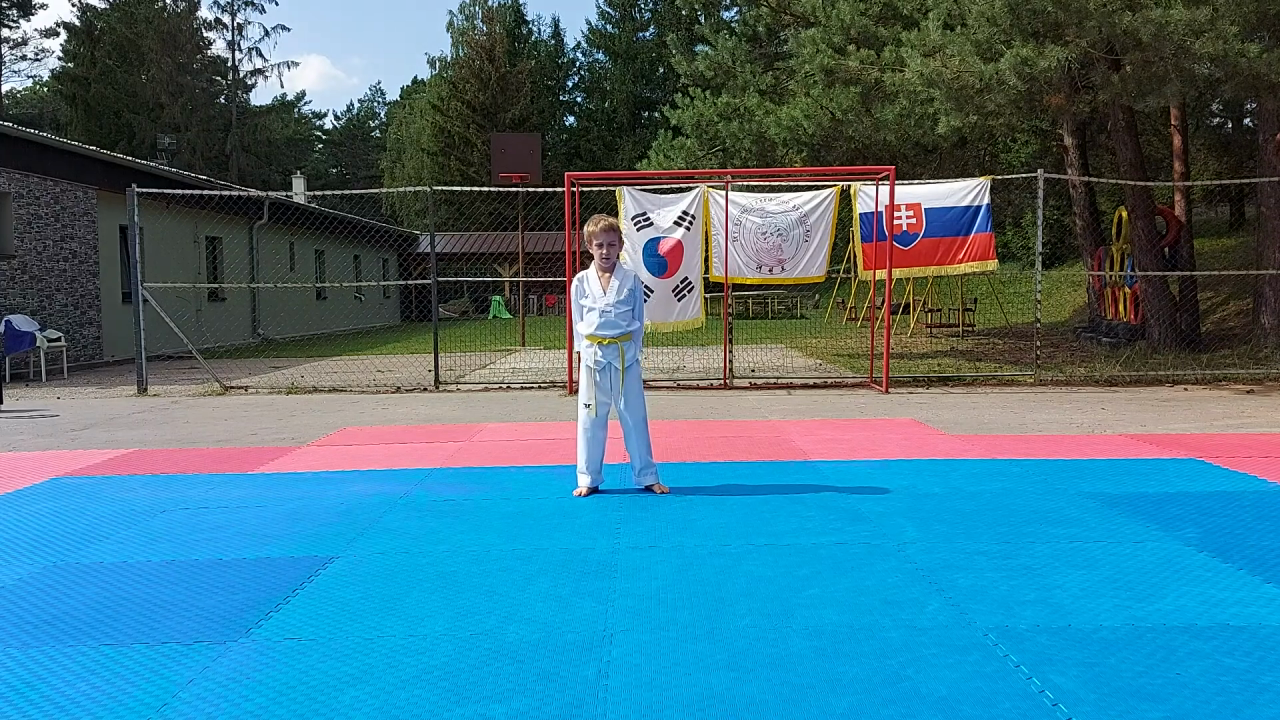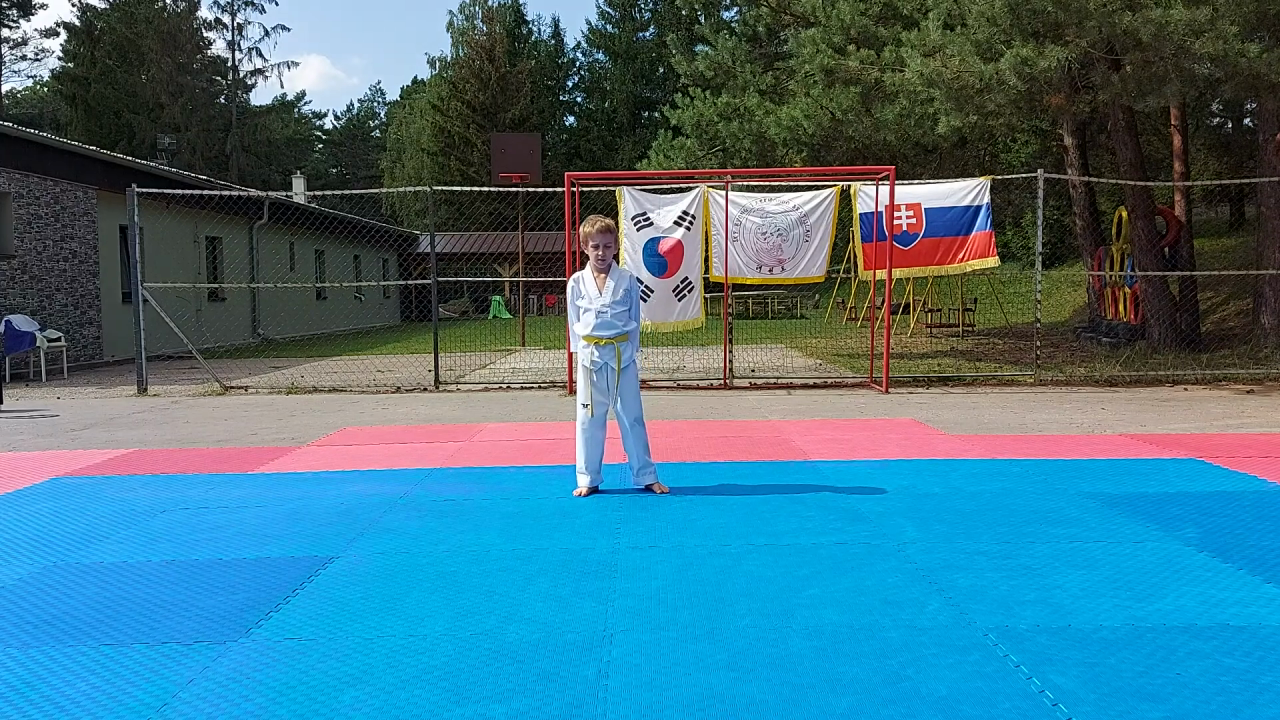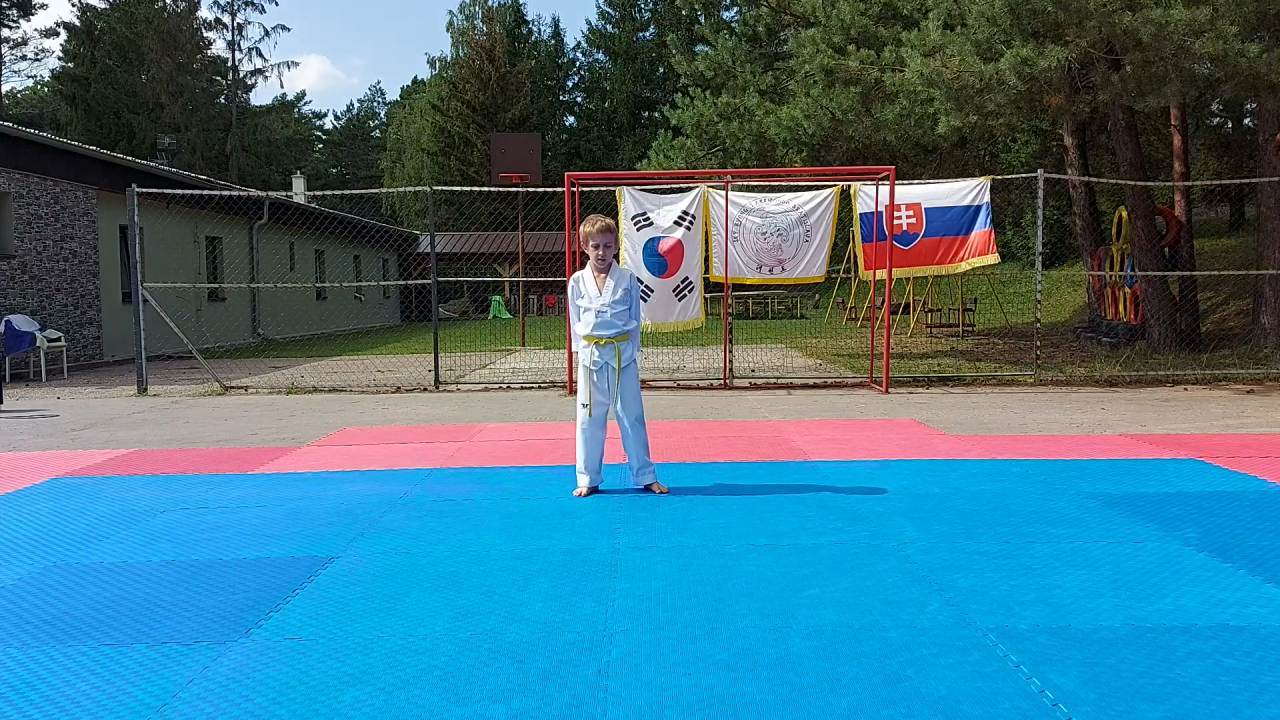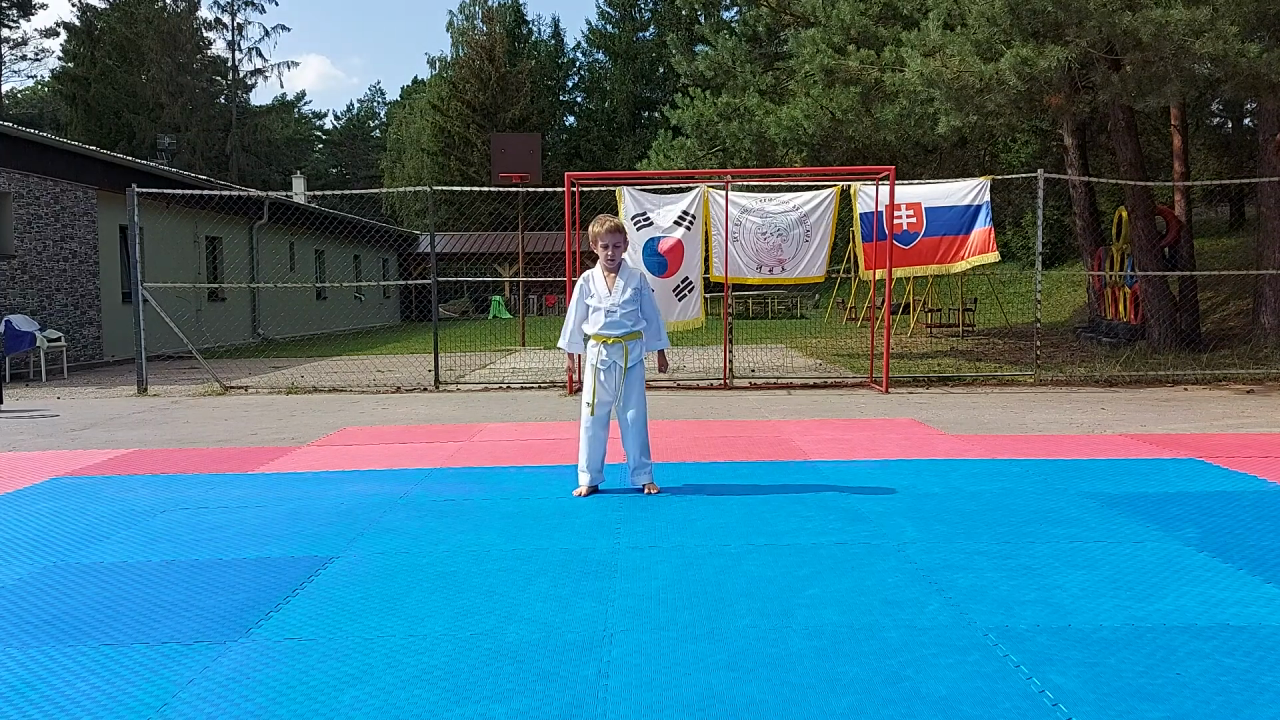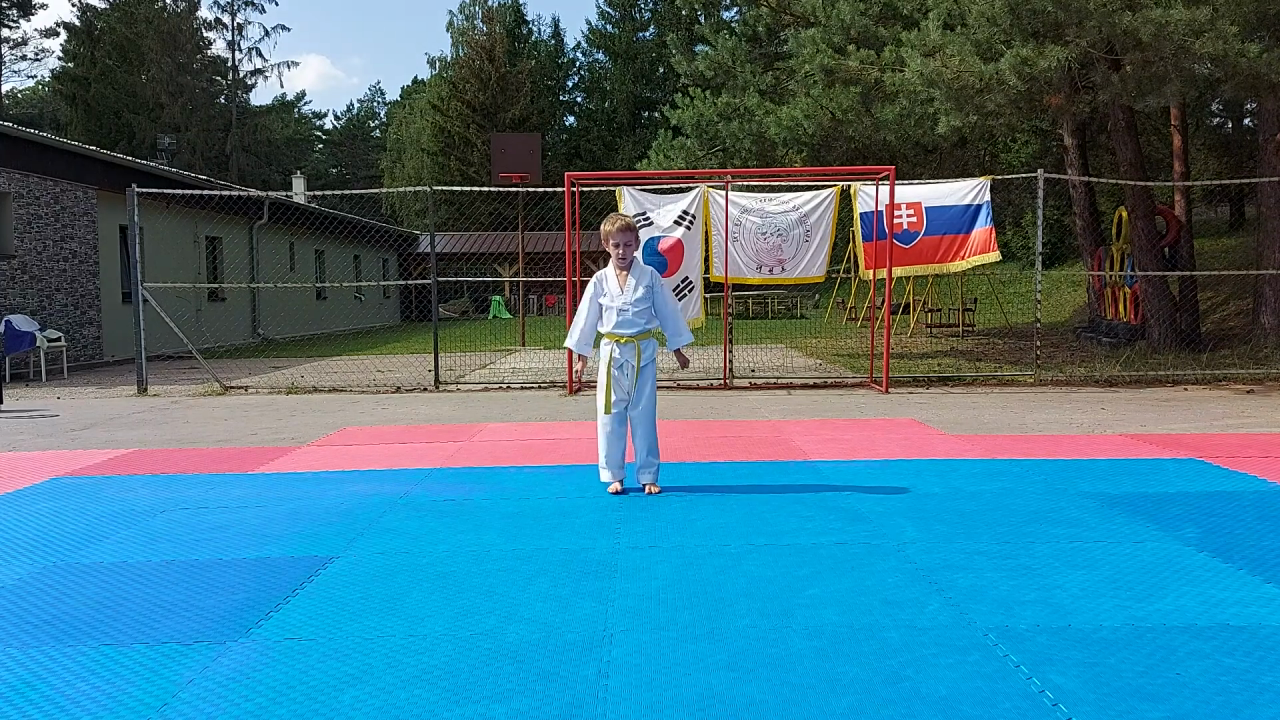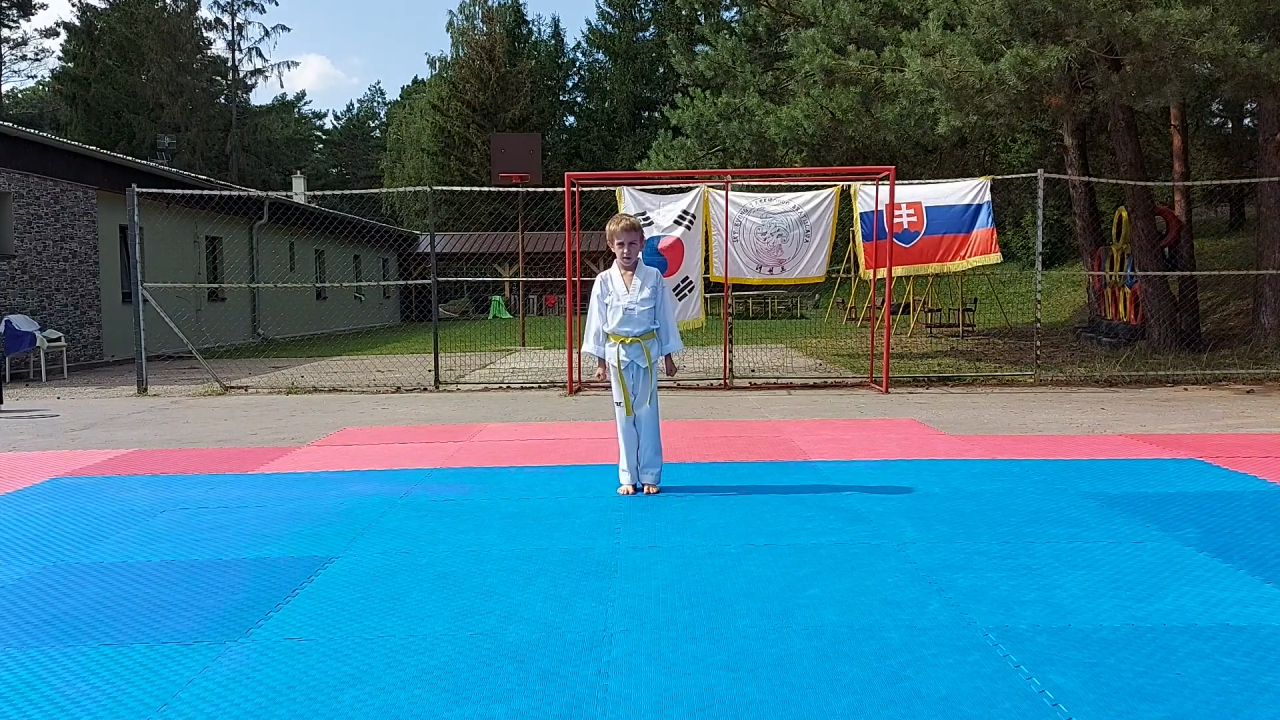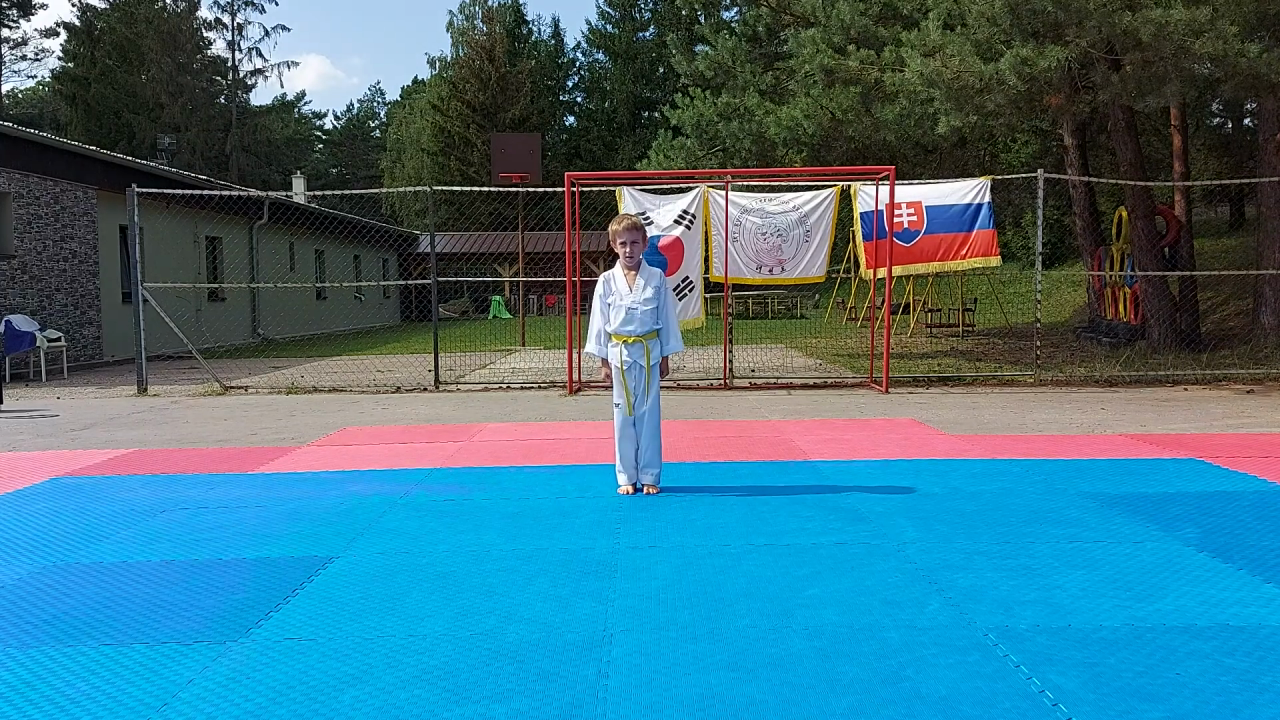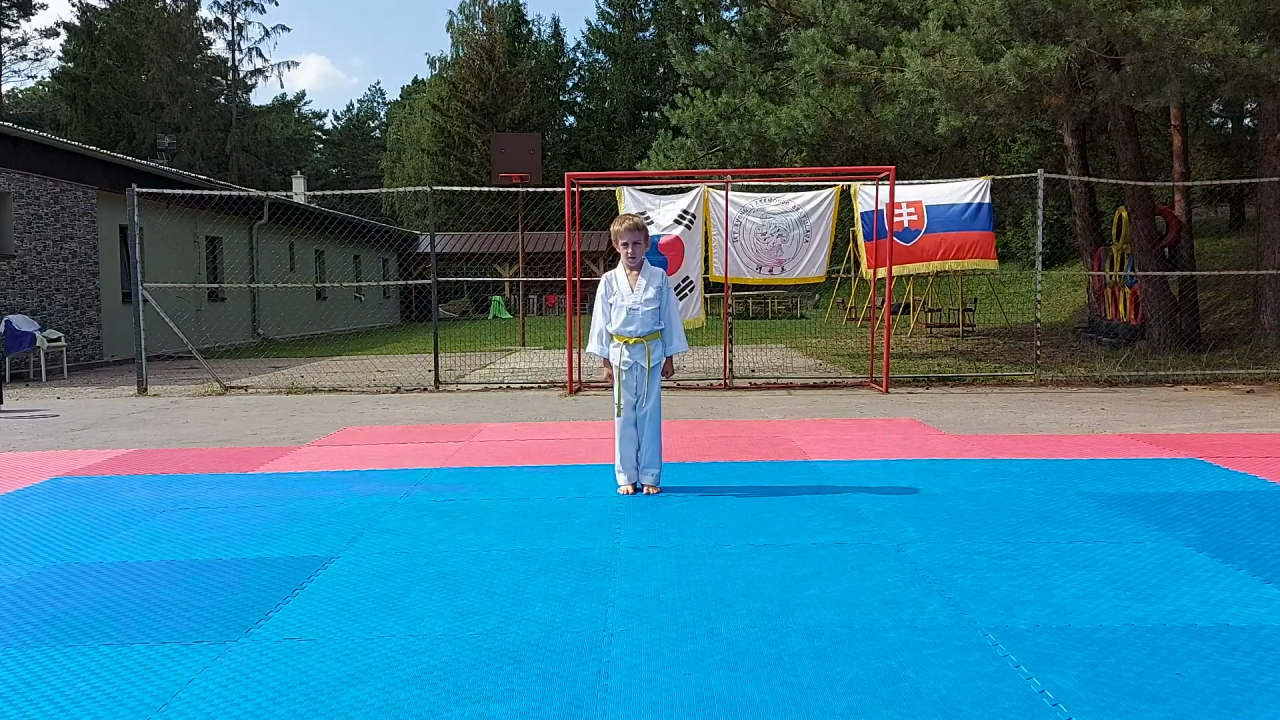
dt=0.2s
person 1, frame 1
left shoulder: (632, 280)
right shoulder: (581, 282)
left elbow: (638, 321)
right elbow: (578, 323)
left wrist: (629, 350)
right wrist: (590, 350)
left hip: (625, 355)
right hip: (593, 356)
left knee: (634, 416)
right knee: (590, 418)
left ankle: (648, 476)
right ankle: (588, 478)
person 1, frame 2
left shoulder: (627, 280)
right shoulder: (577, 282)
left elbow: (634, 321)
right elbow: (574, 323)
left wrist: (627, 351)
right wrist: (586, 350)
left hip: (621, 355)
right hip: (590, 357)
left knee: (631, 416)
right knee: (589, 418)
left ankle: (647, 476)
right ankle: (588, 479)
person 1, frame 3
left shoulder: (628, 279)
right shoulder: (577, 282)
left elbow: (635, 320)
right elbow: (576, 323)
left wrist: (627, 351)
right wrist: (587, 349)
left hip: (622, 355)
right hip: (591, 356)
left knee: (631, 416)
right knee: (589, 418)
left ankle: (646, 476)
right ankle: (589, 479)
person 1, frame 4
left shoulder: (637, 278)
right shoulder: (587, 281)
left elbow: (652, 316)
right elbow: (575, 319)
left wrist: (660, 353)
right wrist: (571, 355)
left hip: (631, 354)
right hip: (599, 354)
left knee: (634, 416)
right knee: (593, 417)
left ankle: (643, 476)
right ankle: (589, 478)
person 1, frame 5
left shoulder: (650, 277)
right shoulder: (599, 281)
left elbow: (669, 312)
right elbow: (586, 317)
left wrist: (678, 351)
right wrist: (581, 356)
left hip: (643, 352)
right hip: (613, 352)
left knee: (643, 415)
right knee: (610, 413)
left ankle: (648, 475)
right ankle: (613, 475)
person 1, frame 6
left shoulder: (654, 278)
right shoulder: (604, 281)
left elbow: (666, 318)
right elbow: (595, 322)
left wrist: (668, 356)
right wrist: (601, 361)
left hip: (646, 352)
right hip: (617, 353)
left knee: (647, 414)
right knee: (625, 416)
left ankle: (649, 476)
right ankle: (628, 476)
person 1, frame 7
left shoulder: (657, 278)
right shoulder: (607, 281)
left elbow: (667, 319)
right elbow: (599, 322)
left wrist: (665, 357)
right wrist: (604, 362)
left hip: (649, 352)
right hip: (620, 354)
left knee: (649, 414)
right knee: (623, 416)
left ankle: (649, 476)
right ankle: (627, 477)
person 1, frame 8
left shoulder: (659, 278)
right shoulder: (609, 281)
left elbow: (670, 318)
right elbow: (601, 322)
left wrist: (669, 357)
right wrist: (606, 361)
left hip: (651, 354)
right hip: (621, 354)
left knee: (649, 415)
right knee: (624, 416)
left ankle: (649, 477)
right ankle: (627, 477)
